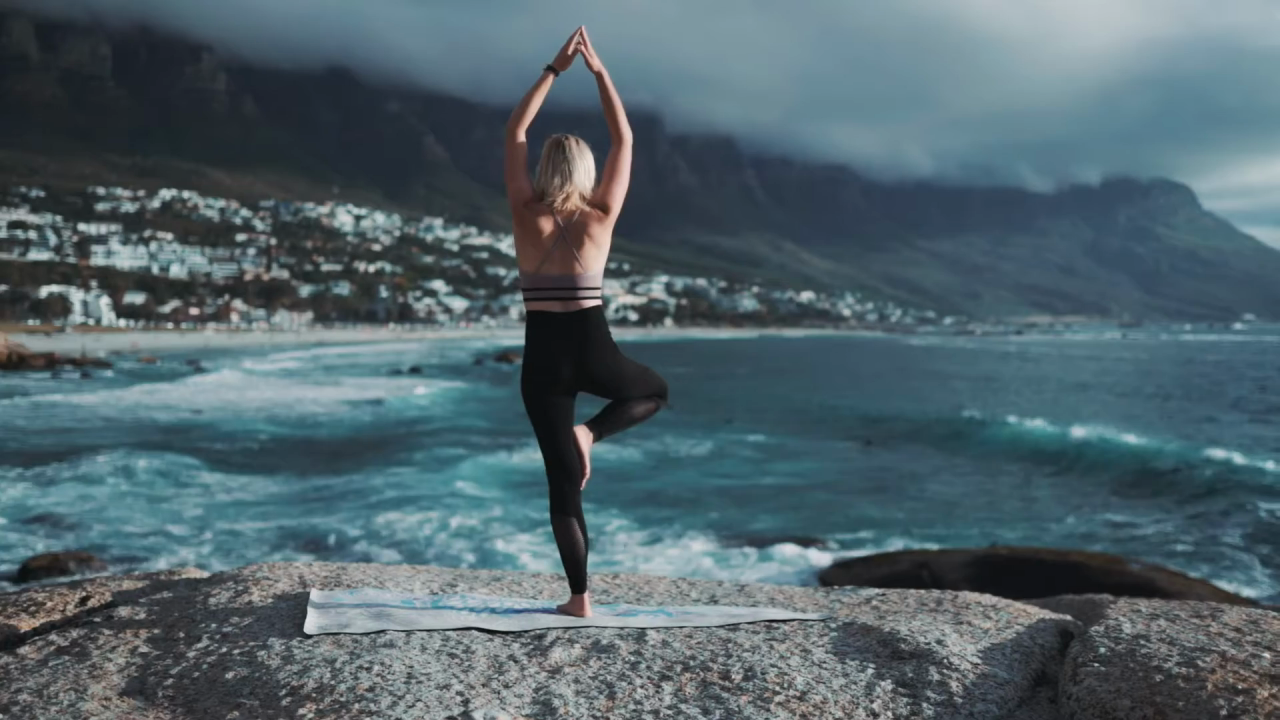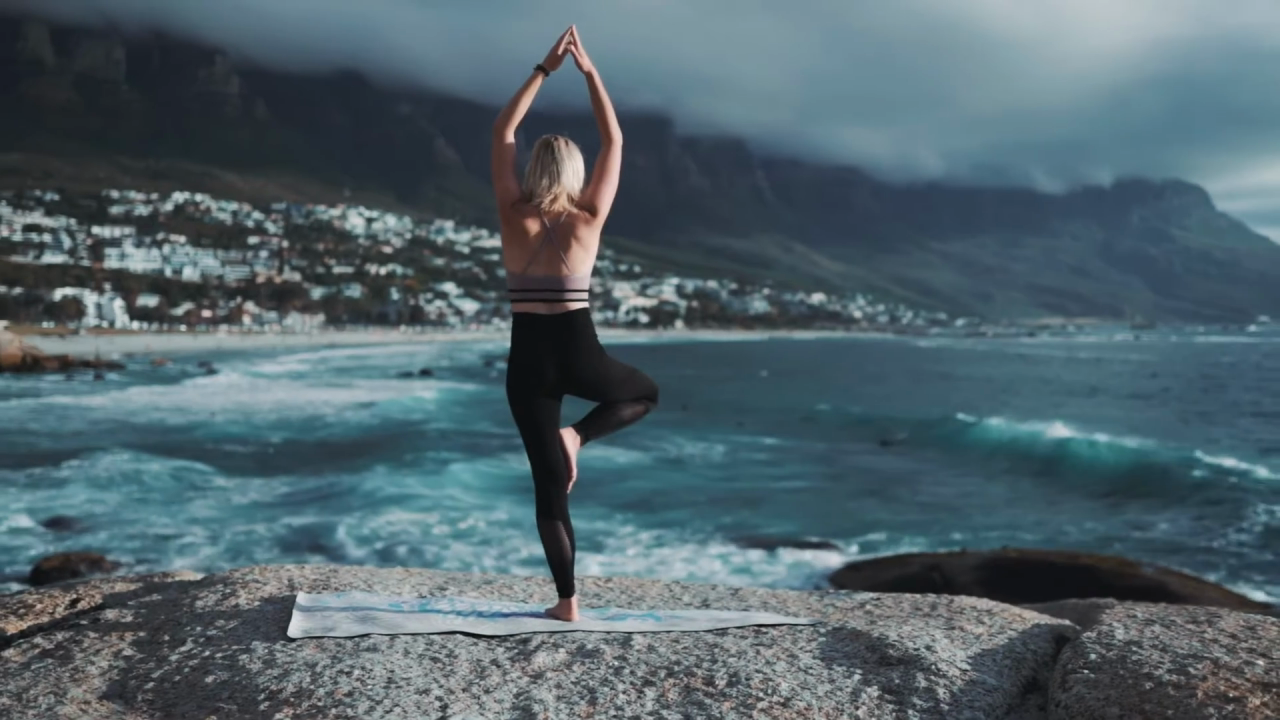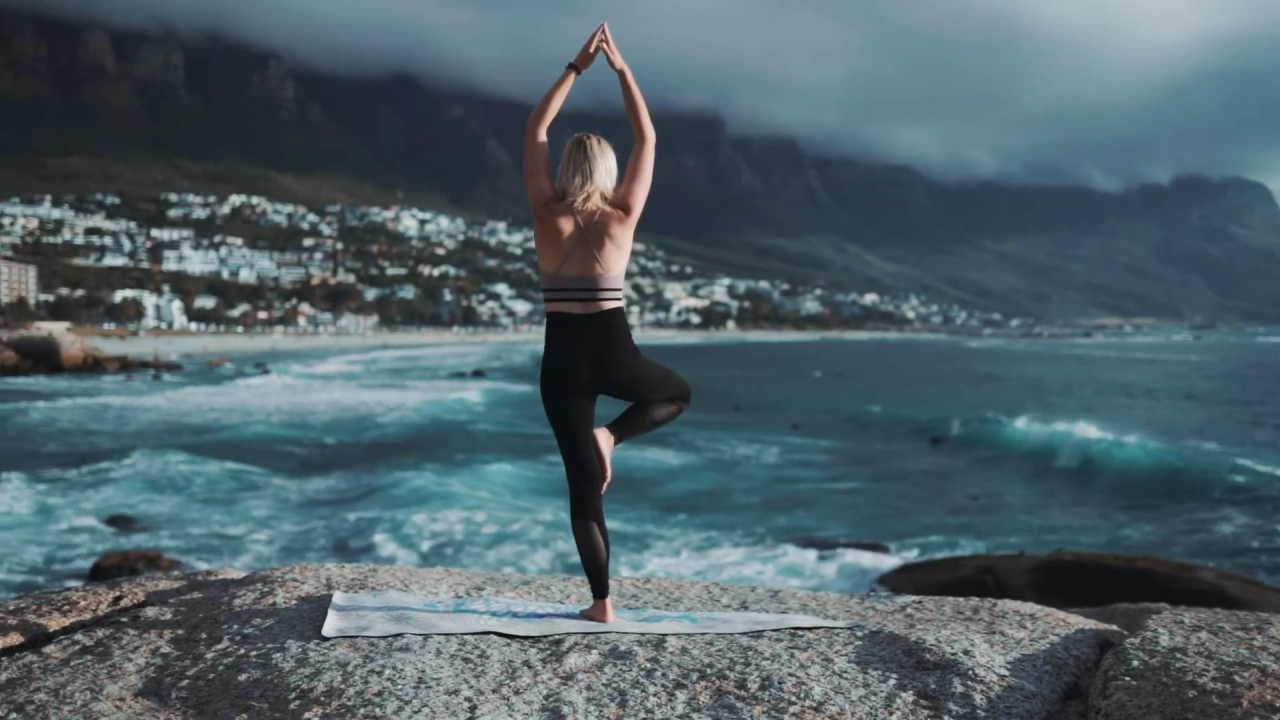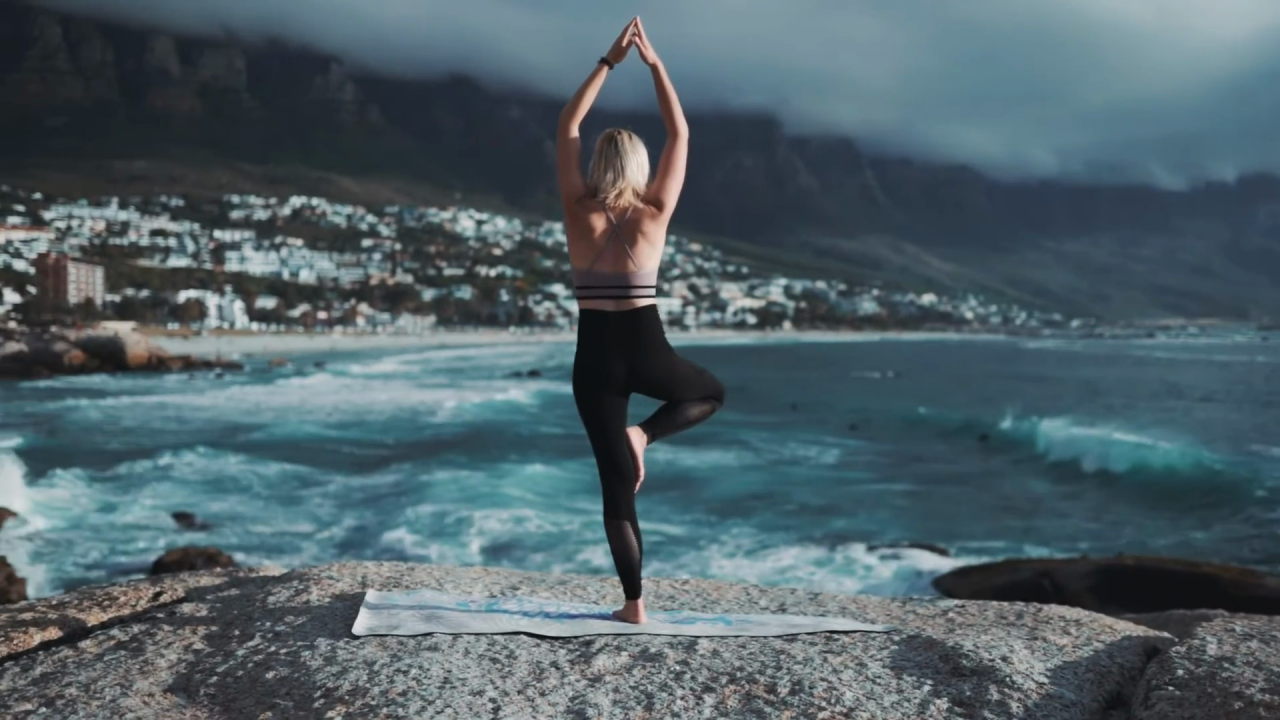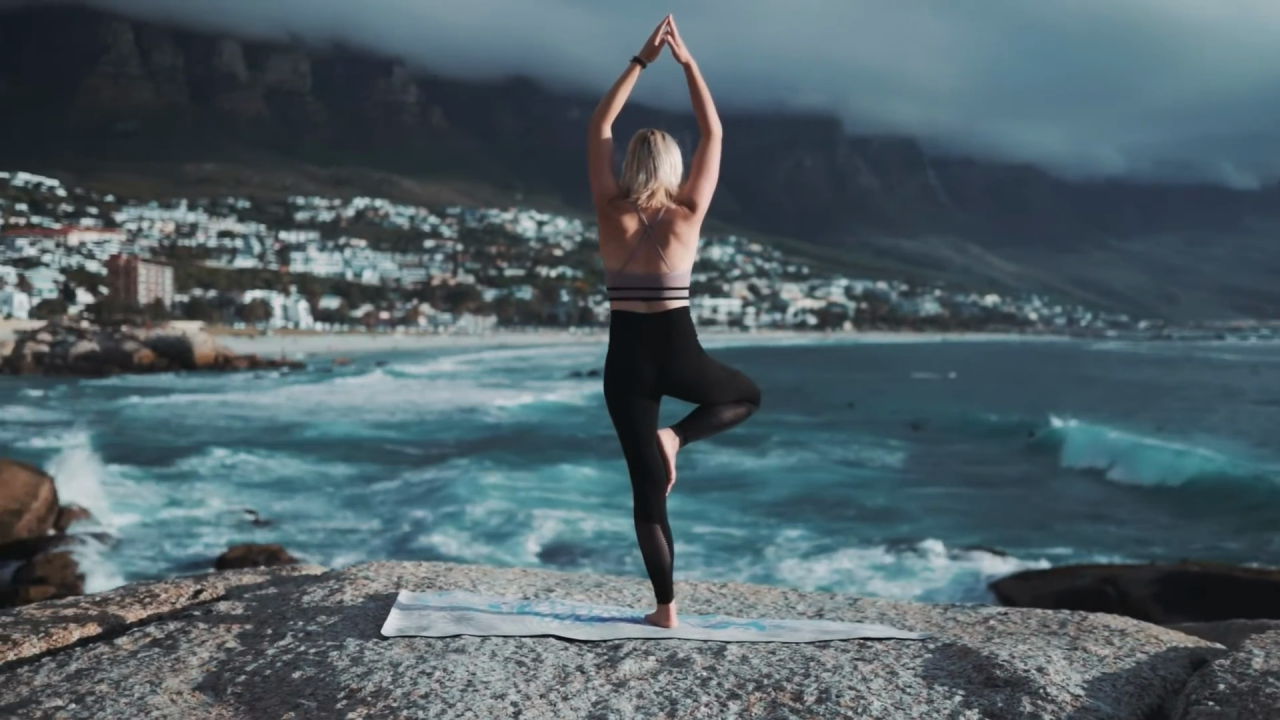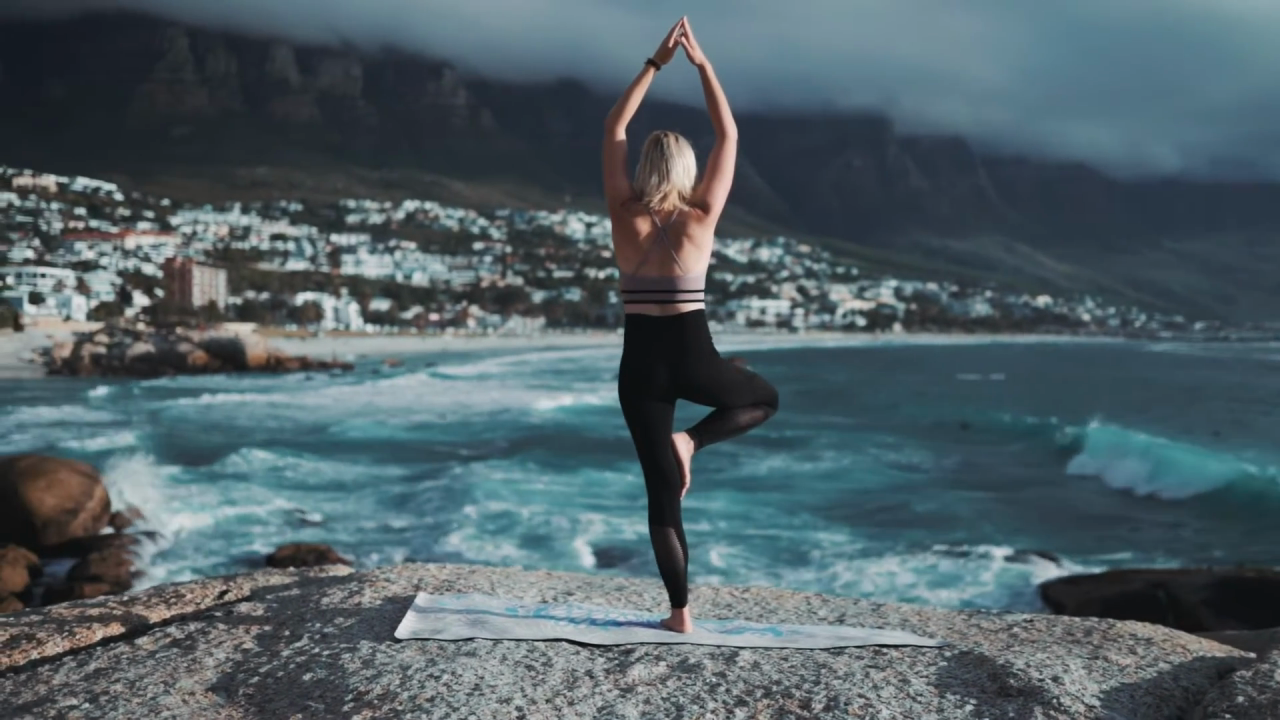
dt=0.7s
person 1, frame 1
left shoulder: (526, 215)
right shoulder: (601, 217)
left elbow: (513, 134)
right elbow: (624, 139)
left wrist: (554, 68)
right wrist: (597, 69)
left hip: (543, 358)
right hip: (593, 353)
left knee: (563, 485)
right knee: (654, 390)
left ankle: (579, 598)
right ankle: (590, 432)
person 1, frame 2
left shoulder: (513, 217)
right shoulder: (588, 219)
left elbow: (502, 133)
right elbow: (613, 139)
left wrist: (545, 69)
right wrist: (587, 69)
left hip: (528, 360)
right hip: (579, 355)
left knee: (549, 487)
right knee: (645, 392)
left ankle: (567, 601)
right ankle: (578, 434)
person 1, frame 3
left shoulder: (546, 216)
right shoulder: (622, 218)
left elbow: (535, 132)
right elbow: (647, 138)
left wrist: (576, 67)
right wrist: (620, 67)
left hip: (562, 360)
right hip: (613, 354)
left knee: (583, 488)
right knee: (678, 393)
left ankle: (601, 604)
right ankle: (611, 435)
person 1, frame 4
left shoulder: (578, 213)
right shoulder: (654, 214)
left elbow: (567, 127)
right elbow: (680, 132)
left wrist: (609, 61)
right wrist: (652, 61)
left hip: (595, 358)
right hip: (646, 352)
left knee: (616, 486)
right knee: (711, 391)
left ankle: (634, 605)
right ankle: (645, 434)
person 1, frame 5
left shoulder: (610, 214)
right shoulder: (687, 216)
left elbow: (599, 127)
right elbow: (714, 133)
left wrist: (641, 60)
right wrist: (687, 60)
left hip: (626, 360)
right hip: (678, 354)
left knee: (647, 490)
right knee: (747, 395)
left ankle: (665, 609)
right ankle: (677, 436)
person 1, frame 6
left shoulder: (624, 216)
right shoulder: (701, 218)
left elbow: (613, 130)
right elbow: (728, 134)
left wrist: (654, 63)
right wrist: (701, 62)
left hip: (640, 363)
right hip: (692, 358)
left knee: (662, 493)
right knee: (765, 398)
left ankle: (680, 614)
right ankle: (692, 440)
